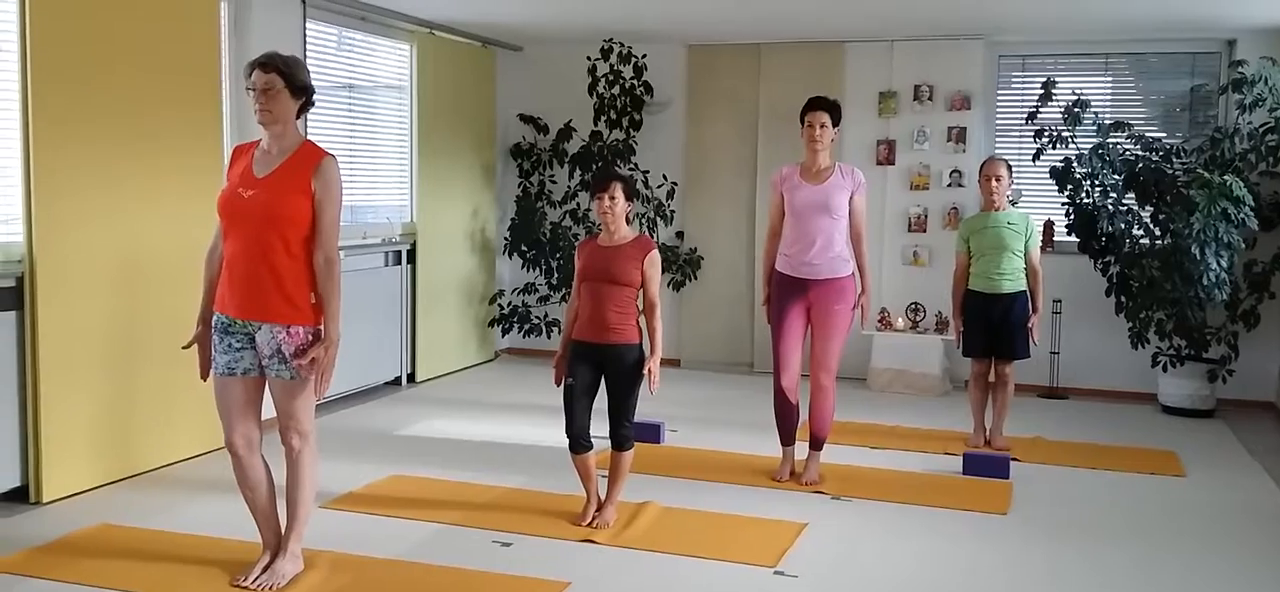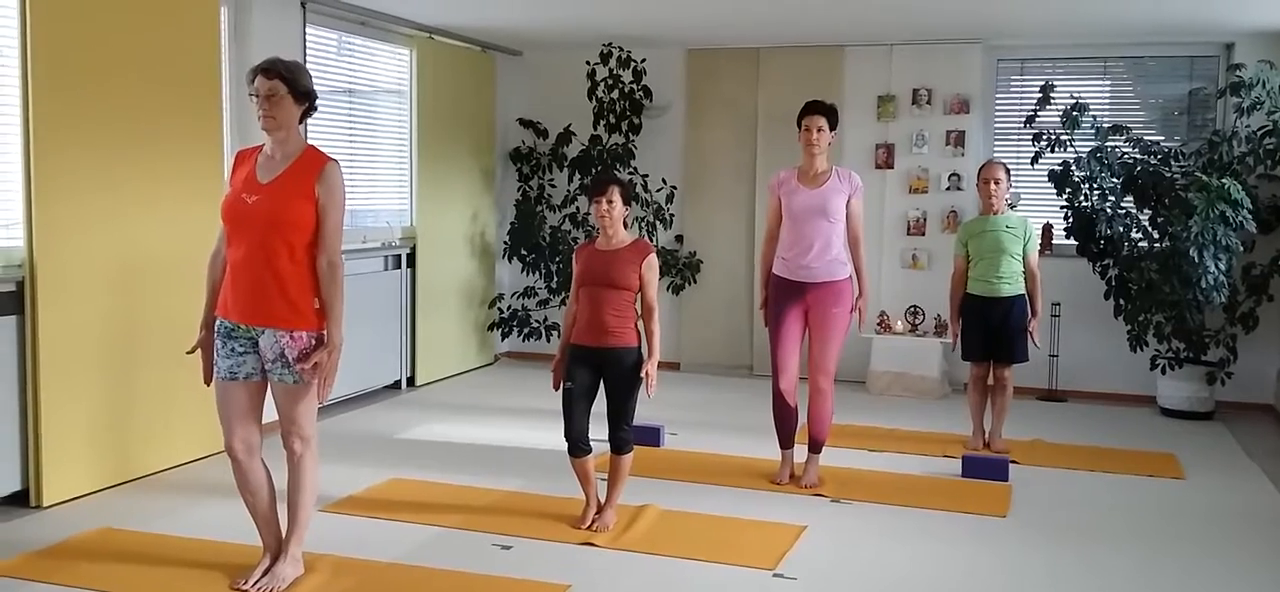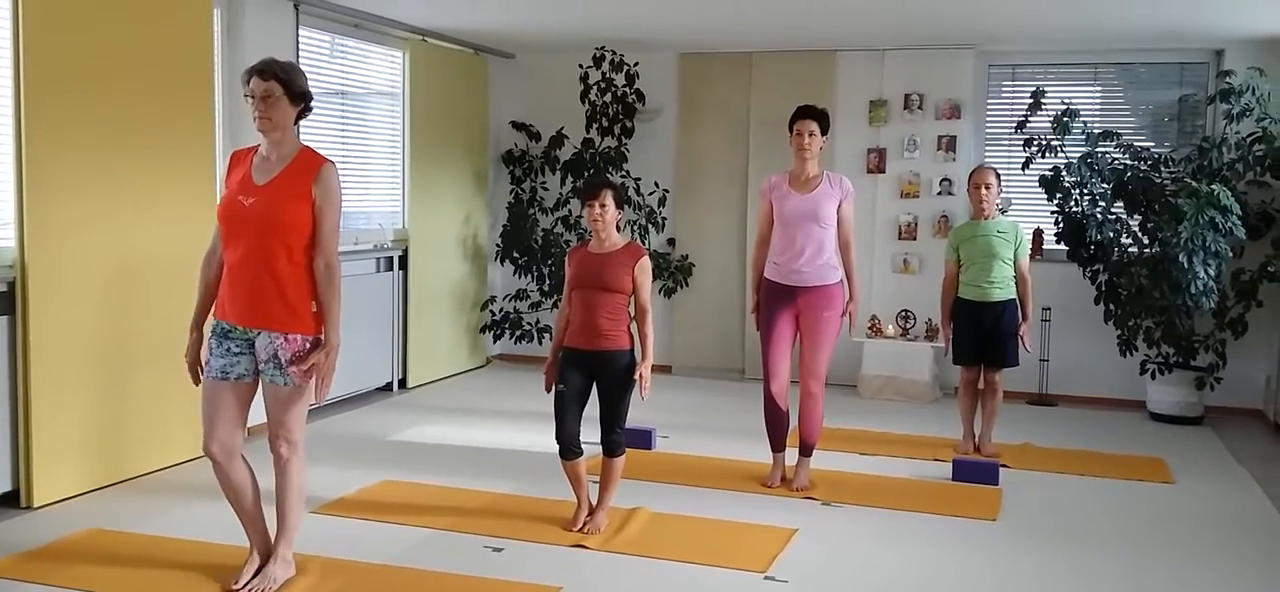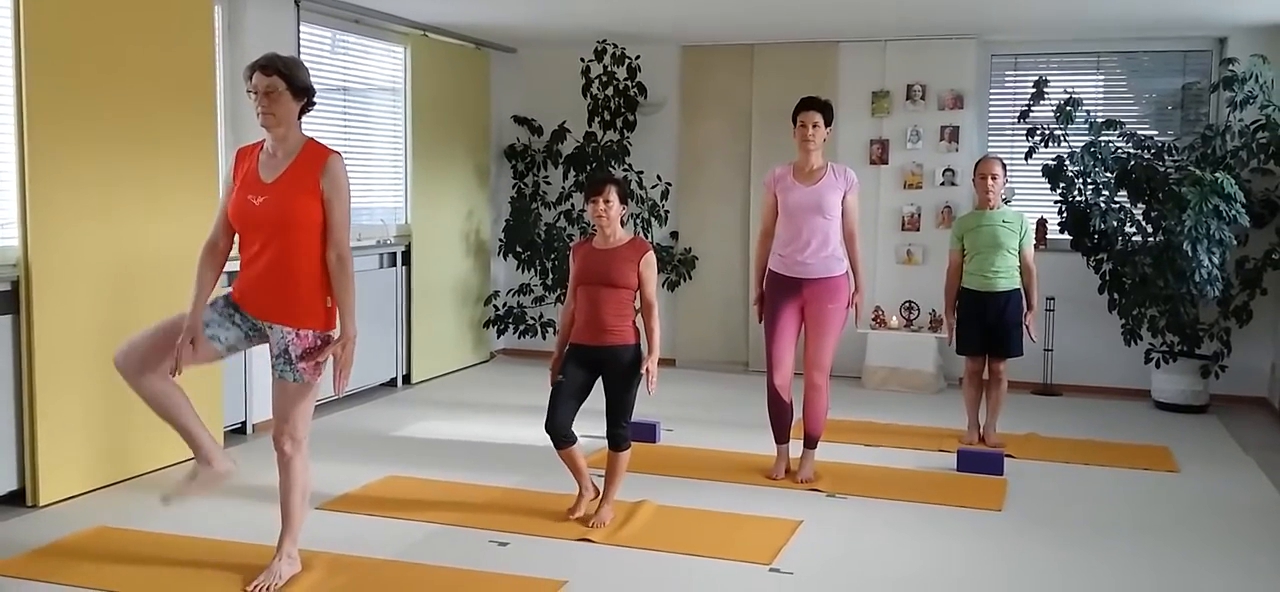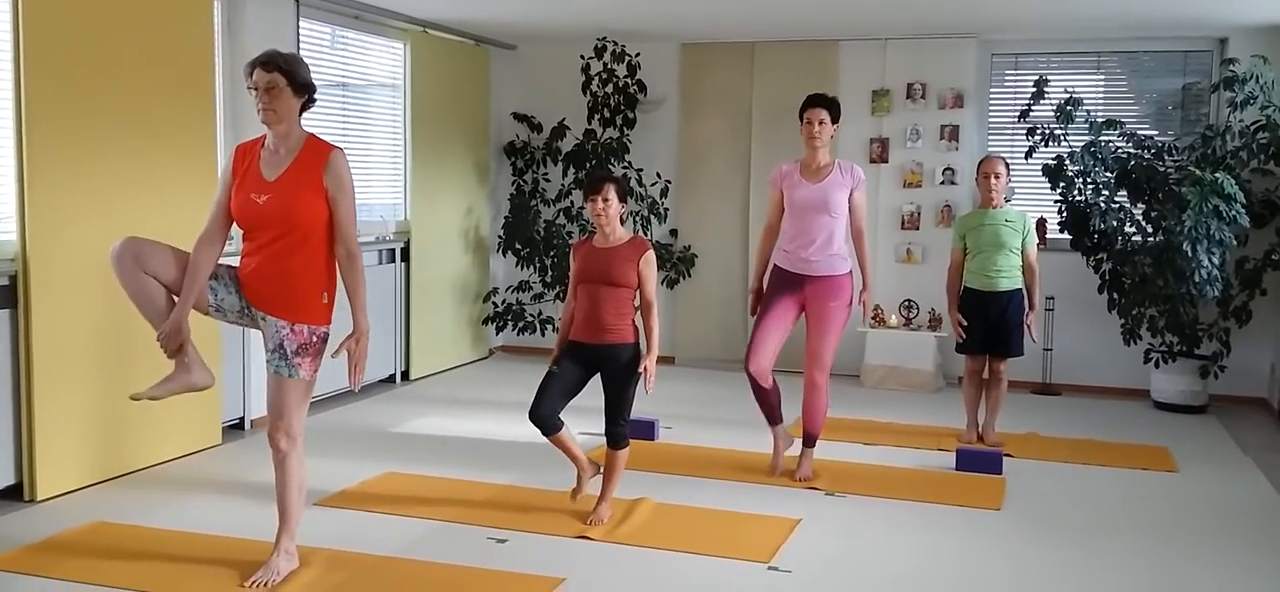
dt=0.5s
person 1, frame 1
left shoulder: (319, 166)
right shoulder: (239, 158)
left elbow: (326, 255)
right elbow: (221, 244)
left wrist: (331, 334)
right wrist: (204, 319)
left hip: (290, 323)
right hip: (233, 321)
left knee: (296, 438)
right knee: (239, 441)
right ankle: (270, 544)
person 1, frame 2
left shoulder: (322, 171)
right shoulder: (241, 162)
left elbow: (329, 259)
right elbow: (223, 248)
left wrist: (334, 338)
right wrist: (207, 324)
left hip: (293, 327)
right hip: (235, 325)
left knee: (297, 442)
right knee: (239, 444)
right ankle: (271, 547)
person 1, frame 3
left shoulder: (318, 172)
right shoulder: (236, 163)
left elbow: (326, 261)
right elbow: (217, 251)
left wrist: (331, 340)
right wrist: (197, 326)
left hip: (290, 330)
right hip: (231, 326)
left knee: (285, 445)
right knee: (219, 446)
right ankle: (258, 546)
person 1, frame 4
left shoulder: (326, 165)
right shoulder: (243, 161)
left elbow: (339, 253)
right elbow: (217, 245)
left wrist: (348, 330)
right wrist: (193, 318)
left hip: (301, 319)
right hip: (245, 306)
left knee: (289, 438)
right knee: (133, 361)
right ankle: (210, 456)
person 1, frame 5
left shoulder: (328, 161)
right shoulder: (241, 157)
left elbow: (347, 248)
right elbow: (212, 237)
left wrist: (361, 327)
right wrist: (181, 311)
left hip: (298, 312)
right hip: (245, 293)
left knee: (283, 434)
right knee: (128, 254)
right ankle: (189, 365)
person 2, frame 1
left shoulder: (851, 178)
right shoulder: (784, 177)
left elbow: (858, 235)
right elbow: (774, 234)
left wrist: (865, 287)
right wrist: (765, 285)
left hip: (834, 284)
right hip: (789, 282)
left knee: (823, 376)
right knee: (785, 375)
left ankle: (814, 458)
right ankle: (787, 455)
person 2, frame 2
left shoulder: (848, 182)
right shoulder: (781, 181)
left elbow: (855, 238)
right elbow: (771, 237)
left wrist: (863, 290)
right wrist: (762, 287)
left hip: (832, 287)
right hip: (787, 285)
left knee: (821, 379)
right knee: (783, 378)
left ankle: (813, 461)
right ankle: (786, 458)
person 2, frame 3
left shoulder: (839, 187)
right shoulder: (773, 186)
left elbow: (846, 243)
right elbow: (762, 241)
left wrist: (853, 294)
right wrist: (754, 292)
left hip: (823, 291)
right hip: (778, 290)
left knee: (813, 383)
right knee: (774, 382)
left ankle: (804, 464)
right ankle: (777, 461)
person 2, frame 4
left shoulder: (843, 178)
right shoulder: (777, 178)
left elbow: (851, 234)
right elbow: (766, 233)
left wrist: (859, 285)
right wrist: (758, 285)
left hip: (828, 283)
right hip: (783, 282)
left knee: (817, 375)
right knee: (777, 375)
left ankle: (808, 456)
right ankle: (781, 453)
person 2, frame 5
left shoulder: (851, 175)
right shoulder: (783, 174)
left elbow: (858, 231)
right elbow: (771, 229)
left wrist: (867, 283)
right wrist: (756, 280)
left hip: (832, 281)
right hip: (786, 277)
left knee: (817, 373)
right knee: (756, 363)
left ankle: (807, 455)
right ankle: (779, 434)
person 3, frame 1
left shoulder: (645, 249)
right shoulder: (585, 248)
left elbow: (652, 306)
right elbow: (575, 301)
left wrist: (655, 354)
right wrist: (563, 349)
left hip: (624, 350)
right hip: (583, 348)
left knee: (621, 429)
right knee: (576, 429)
left ankle: (611, 502)
right ankle: (591, 498)
person 3, frame 2
left shoulder: (643, 253)
right shoulder: (582, 252)
left elbow: (650, 309)
right elbow: (573, 305)
left wrist: (653, 357)
right wrist: (561, 353)
left hip: (623, 353)
right hip: (582, 352)
left knee: (620, 432)
right knee: (574, 432)
left ankle: (611, 506)
right ankle: (591, 501)
person 3, frame 3
left shoulder: (636, 256)
right shoulder: (575, 255)
left elbow: (644, 311)
right elbow: (565, 308)
left wrist: (647, 359)
right wrist: (553, 355)
left hip: (616, 356)
right hip: (576, 355)
left knee: (612, 435)
right knee: (565, 435)
left ankle: (602, 509)
right ankle: (582, 503)
person 3, frame 4
left shoulder: (641, 251)
right shoulder: (579, 251)
left elbow: (650, 306)
right elbow: (571, 304)
left wrist: (653, 355)
right wrist: (559, 350)
left hip: (622, 351)
right hip: (581, 350)
left knee: (618, 429)
right knee: (556, 424)
left ankle: (607, 502)
right ankle: (586, 488)
person 3, frame 5
left shoulder: (641, 250)
right shoulder: (579, 249)
left elbow: (649, 306)
right elbow: (571, 302)
left wrist: (651, 353)
right wrist: (558, 347)
left hip: (621, 350)
right hip: (580, 347)
left knee: (616, 426)
right knee: (541, 412)
left ankle: (605, 501)
right ankle: (585, 466)
person 4, frame 1
left shoulder: (1024, 222)
right shoulder: (969, 225)
left elbow: (1034, 269)
right elbow: (961, 271)
left wrist: (1036, 310)
right wrist: (956, 313)
left hip: (1013, 300)
right hip: (977, 299)
left knee: (1004, 370)
right knee: (979, 369)
left ankle: (997, 430)
right ankle: (978, 429)
person 4, frame 2
left shoulder: (1023, 226)
right shoulder: (967, 229)
left elbow: (1032, 273)
right elbow: (959, 275)
left wrist: (1035, 314)
right wrist: (954, 316)
left hip: (1012, 303)
right hip: (976, 303)
left knee: (1003, 374)
right knee: (978, 372)
left ankle: (996, 433)
right ankle: (977, 432)
person 4, frame 3
left shoulder: (1014, 231)
right shoulder: (958, 234)
left elbow: (1023, 277)
right elbow: (950, 280)
left wrist: (1026, 318)
right wrist: (945, 320)
left hip: (1002, 308)
right hip: (967, 307)
left knee: (994, 378)
right knee: (968, 376)
left ankle: (986, 437)
right ankle: (967, 435)
person 4, frame 4
left shoulder: (1019, 221)
right shoulder: (962, 223)
left elbow: (1028, 267)
right elbow: (954, 269)
left wrist: (1031, 308)
right wrist: (949, 310)
left hip: (1007, 298)
right hip: (972, 298)
left knee: (998, 368)
right knee: (973, 367)
left ankle: (991, 427)
right ankle: (973, 426)
person 4, frame 5
left shoulder: (1021, 220)
right shoulder: (965, 222)
left elbow: (1030, 266)
right elbow: (956, 268)
left wrist: (1033, 308)
right wrist: (952, 307)
left hip: (1009, 298)
right hip: (973, 297)
left knee: (998, 367)
right knee: (973, 366)
left ankle: (989, 426)
right ankle: (971, 425)
